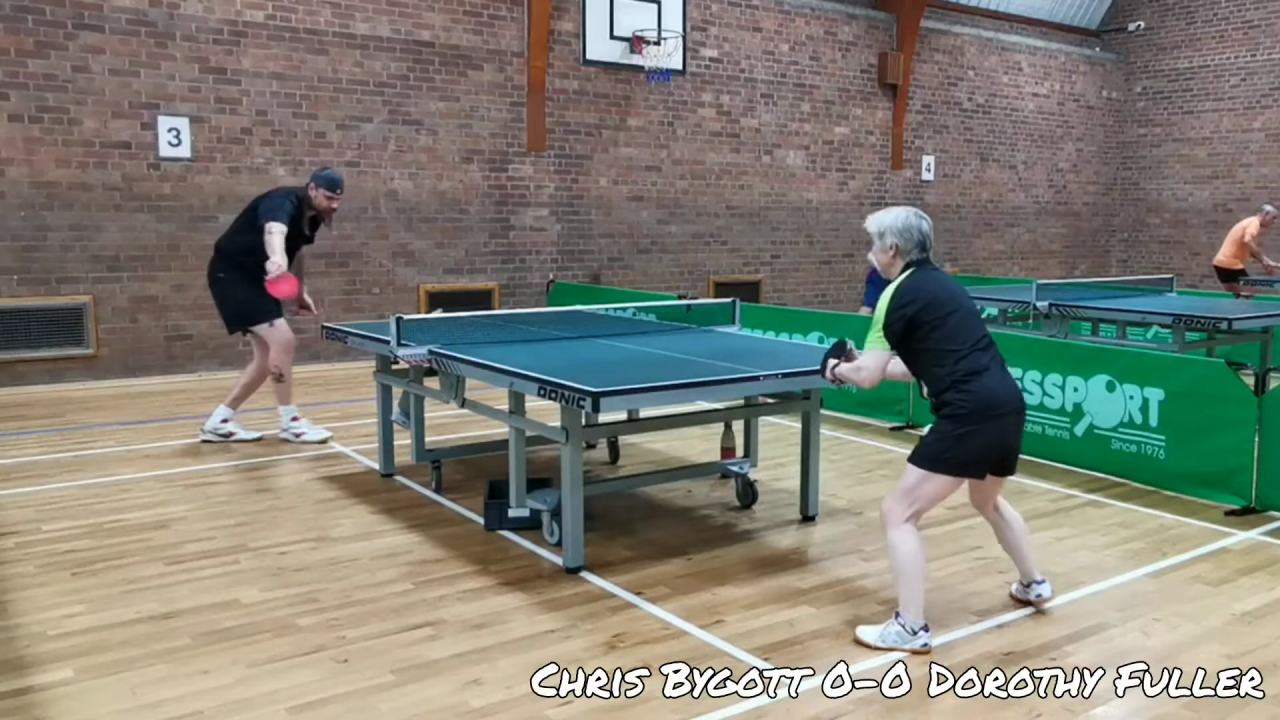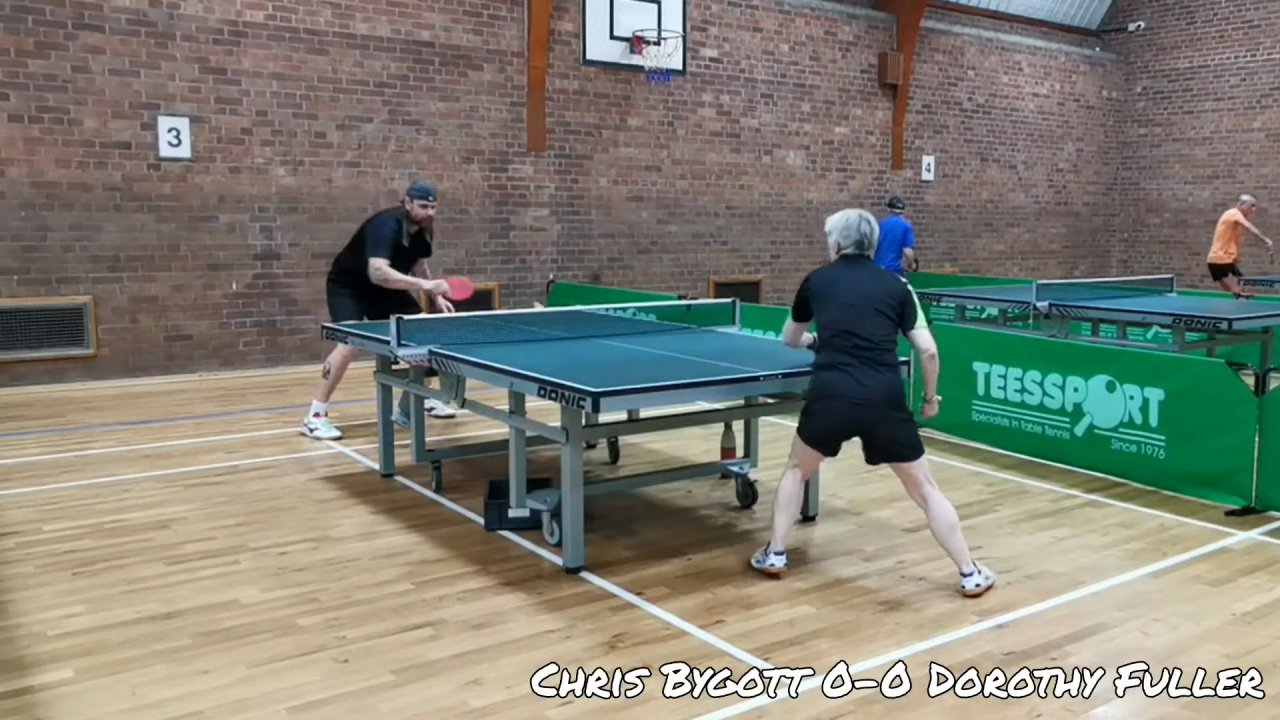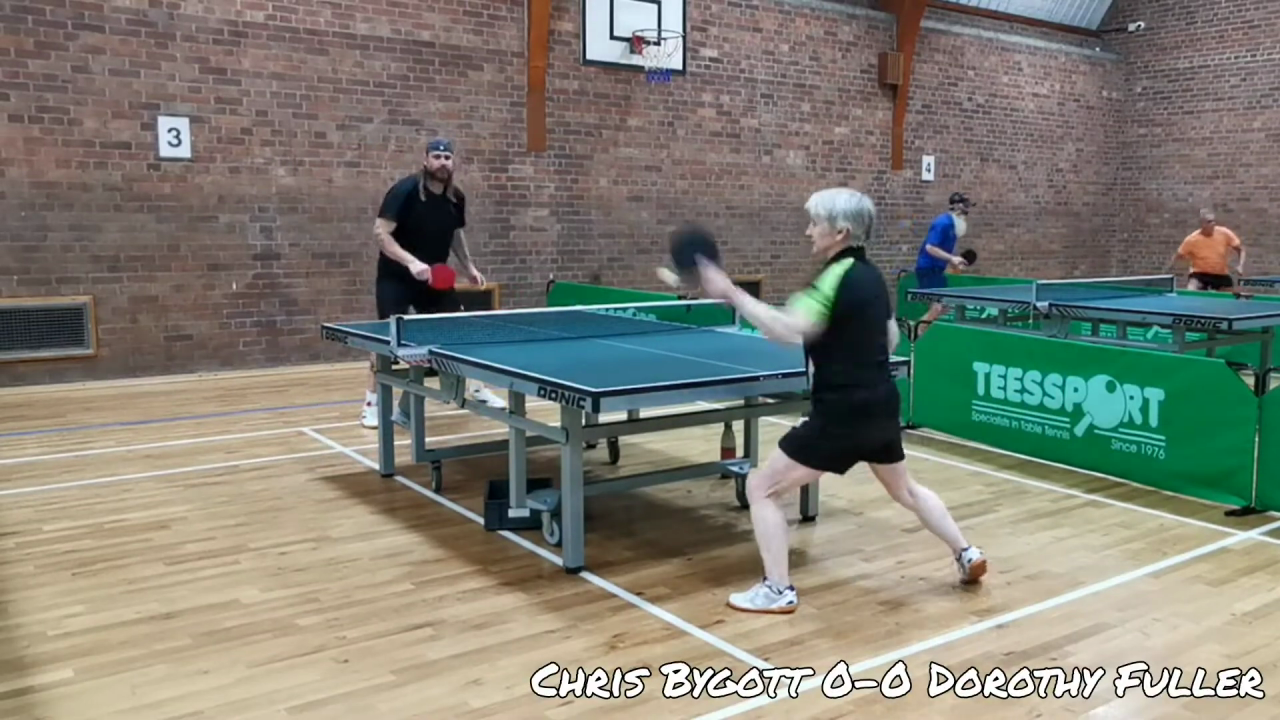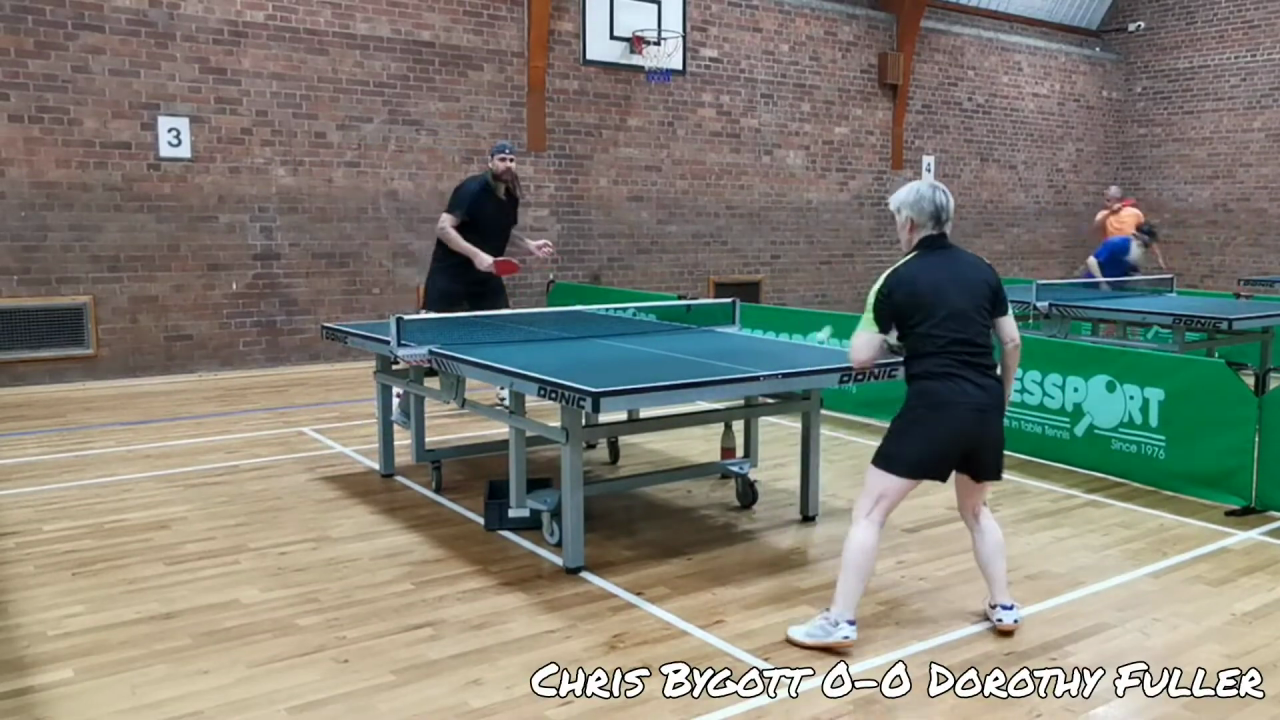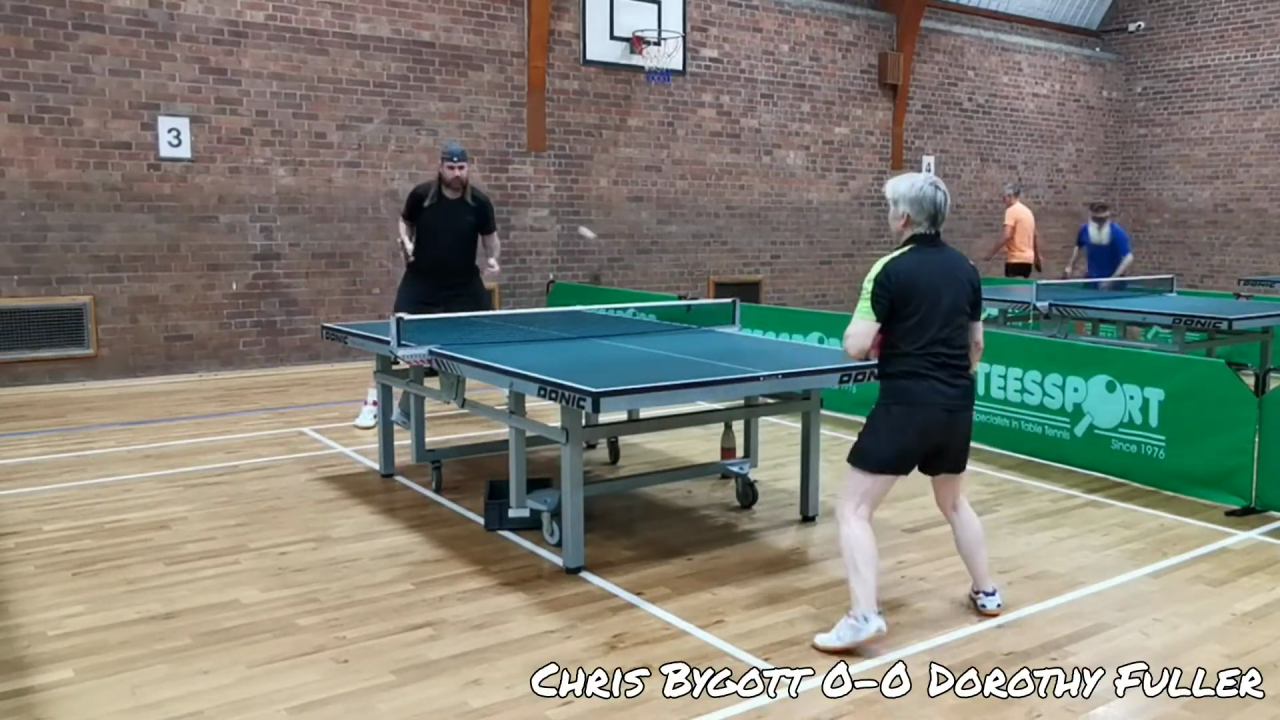
dt=1s
person 1, frame 1
left shoulder: (900, 293)
right shoulder: (941, 284)
left elbow: (868, 376)
left wrist: (838, 368)
right wrist: (862, 362)
left hip: (970, 416)
right hip: (1008, 406)
left knee: (898, 514)
right knee: (988, 500)
left ankle: (911, 628)
right ankle: (1034, 584)
person 1, frame 2
left shoulder: (816, 281)
right shoulder: (896, 285)
left elbow: (789, 338)
right elbow: (928, 349)
right wrist: (929, 396)
left hip: (831, 396)
right hip: (885, 399)
left knee: (796, 469)
right knee: (924, 490)
left ankle: (775, 553)
right ankle: (971, 573)
person 1, frame 3
left shoulder: (840, 278)
right shoulder: (870, 275)
left elbow: (788, 329)
right elbow: (891, 338)
left wrist: (731, 293)
left hip: (844, 414)
right hip: (880, 408)
left knee: (762, 487)
right knee: (905, 488)
left ankle: (778, 589)
right ankle: (966, 553)
person 1, frame 4
left shoulder: (898, 280)
right shoulder: (983, 270)
left elbow: (860, 356)
right elbow: (1012, 342)
left wrist: (892, 341)
right wrist: (1003, 391)
left hip: (933, 407)
right hip: (985, 408)
left knee: (869, 512)
right knee: (976, 511)
left ankle: (839, 621)
right ankle: (1003, 607)
person 1, frame 5
left shoulder: (891, 270)
right shoulder: (965, 268)
left elbow: (856, 346)
right elbow: (977, 341)
left wrist: (870, 340)
left hip: (906, 404)
right hip: (957, 403)
left knee: (852, 510)
right knee: (952, 501)
left ankle: (864, 616)
right ankle: (986, 592)
person 2, frame 1
left shoulder: (313, 216)
right shoulder: (285, 202)
right elbow: (274, 234)
left wrist: (301, 292)
right wrist: (278, 259)
left hip: (258, 278)
right hip: (232, 275)
left knee: (268, 354)
right knee: (283, 340)
left ankle: (219, 422)
right ankle: (290, 421)
person 2, frame 2
left shoulder: (424, 230)
right shoulder: (384, 226)
left elbow: (419, 265)
right elbow: (378, 272)
left wrist: (436, 297)
right wrist: (424, 284)
left hip: (390, 289)
right hip: (347, 286)
right knee: (350, 344)
left ankle: (421, 399)
right ankle: (315, 416)
person 2, frame 3
left shoulder: (456, 198)
right shoulder: (405, 190)
right elbow: (380, 233)
left wrist: (469, 267)
right wrist: (410, 262)
left hip: (435, 277)
right hip: (397, 276)
left ankle: (480, 390)
right ankle: (372, 403)
person 2, frame 4
left shoulder: (512, 197)
right shoulder: (473, 188)
right elbow: (443, 228)
left wrist: (530, 245)
right wrist: (476, 255)
left hip: (485, 274)
right hip: (450, 270)
left ankle: (506, 391)
person 2, frame 5
left shoulder: (480, 202)
right shoulder: (421, 195)
left elbow: (491, 239)
right elbow: (405, 224)
left wrist: (493, 259)
right wrist: (406, 242)
left hip: (463, 282)
right hip: (421, 279)
right ankle: (373, 402)
